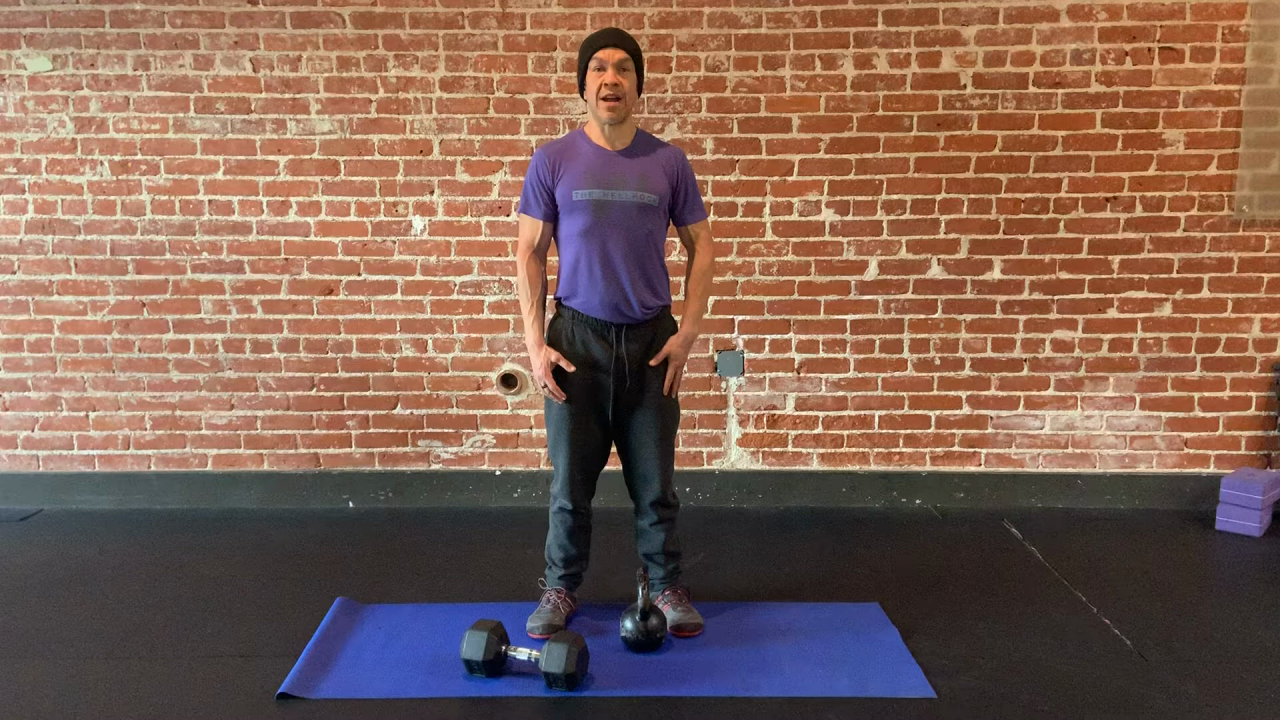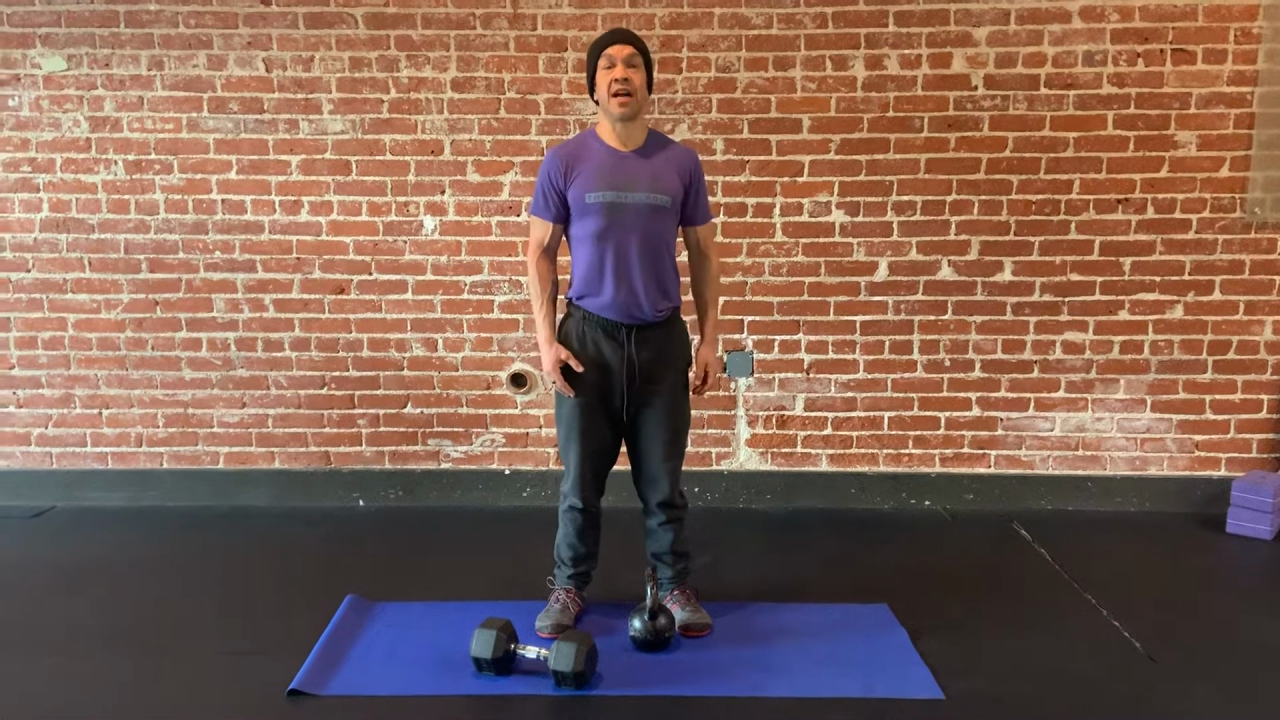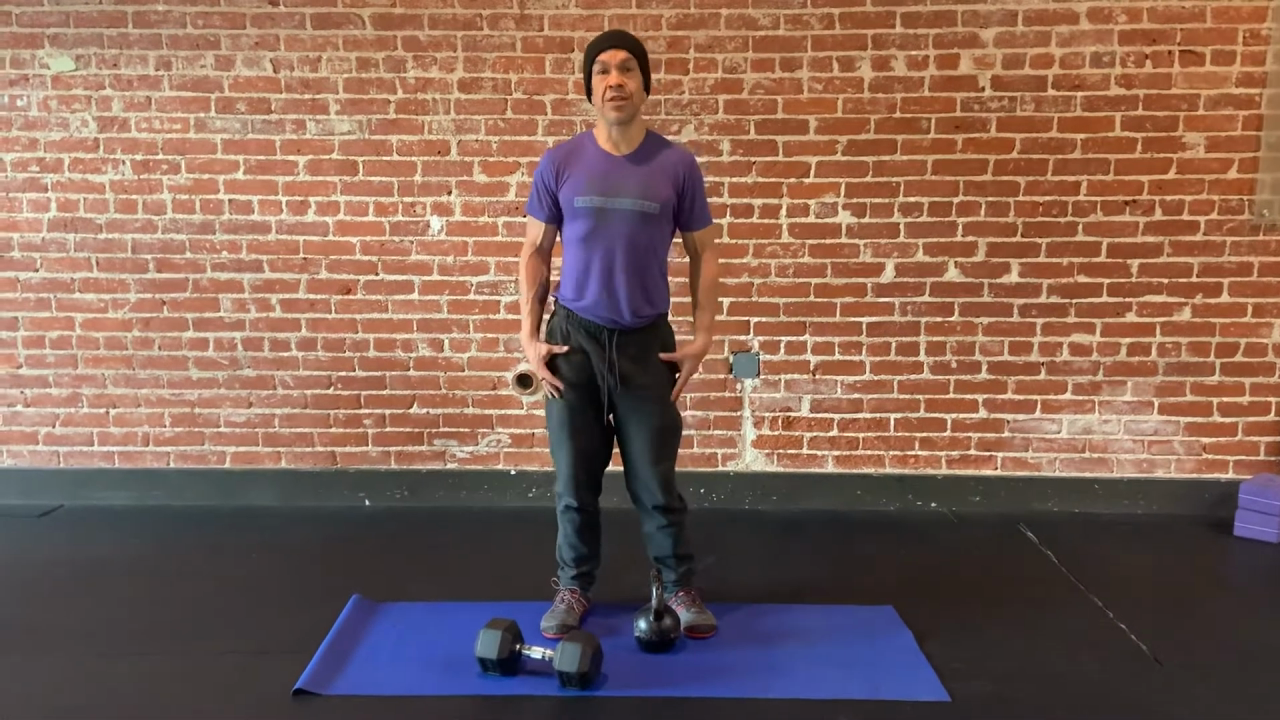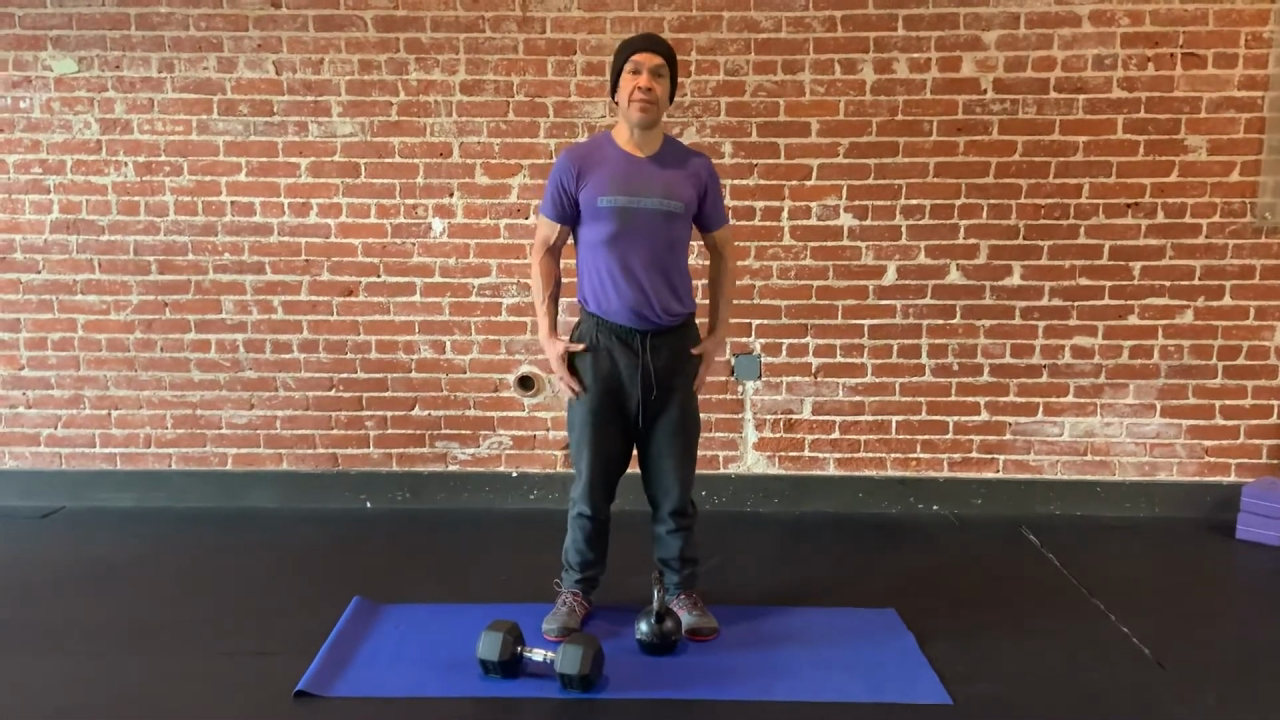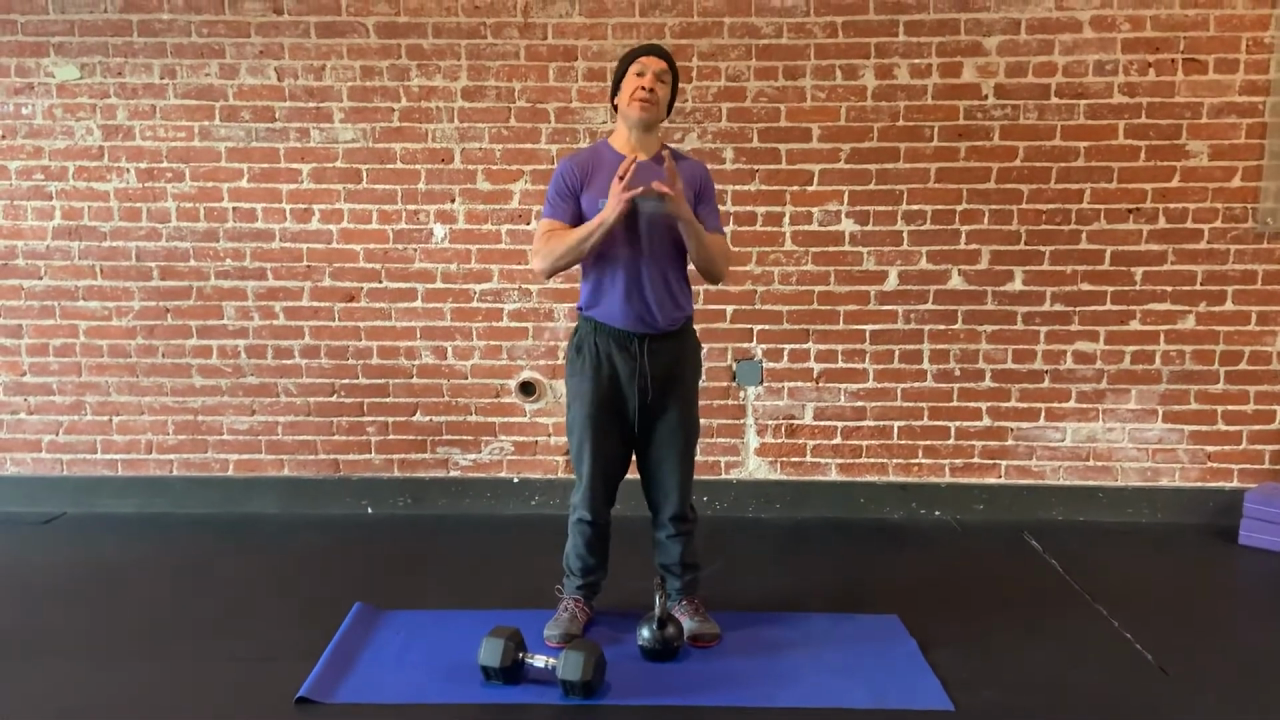
dt=1s
person 1, frame 1
left shoulder: (669, 162)
right shoulder: (552, 160)
left elbow: (701, 247)
right elbow: (530, 253)
left wrist: (687, 332)
right wrist: (535, 343)
left hip: (650, 338)
right hip: (577, 337)
left knee: (653, 479)
right knee: (570, 478)
left ankle: (666, 586)
right ankle: (560, 588)
person 1, frame 2
left shoulder: (681, 161)
right shoulder: (564, 161)
left elbow: (702, 252)
right elbow: (540, 251)
left wrist: (709, 339)
right wrist: (547, 340)
left hip: (661, 338)
right hip: (588, 335)
left knee: (661, 479)
right knee: (580, 477)
left ankle: (674, 586)
right ankle: (569, 587)
person 1, frame 3
left shoulder: (677, 165)
right shoulder: (559, 162)
left elbow: (703, 254)
right elbow: (535, 251)
left wrist: (700, 338)
right wrist: (529, 335)
left hip: (646, 342)
right hip: (574, 338)
left knee: (656, 480)
right knee: (575, 478)
left ankle: (680, 587)
right ankle: (574, 587)
person 1, frame 4
left shoulder: (695, 169)
right shoulder: (577, 163)
left elbow: (722, 253)
right elbow: (544, 250)
left wrist: (717, 334)
right wrist: (548, 334)
left hip: (674, 345)
right hip: (601, 342)
left knee: (673, 483)
right knee: (591, 481)
left ankle: (682, 590)
right ankle: (576, 590)
person 1, frame 5
left shoulder: (692, 174)
right shoulder: (577, 168)
left elbow: (717, 268)
right elbow: (543, 260)
left wrist: (681, 212)
right wrist: (610, 213)
left hip: (671, 347)
right hip: (601, 344)
left knee: (673, 486)
right knee: (592, 483)
left ankle: (683, 595)
right ankle: (578, 595)
